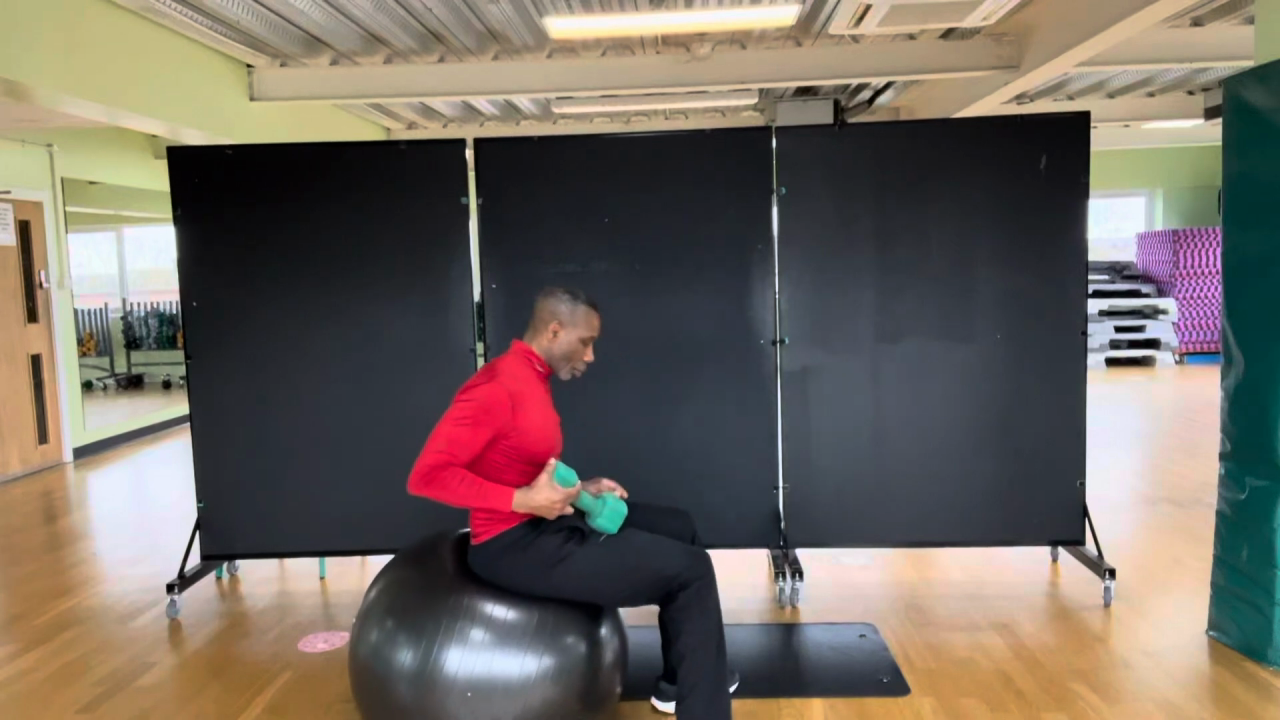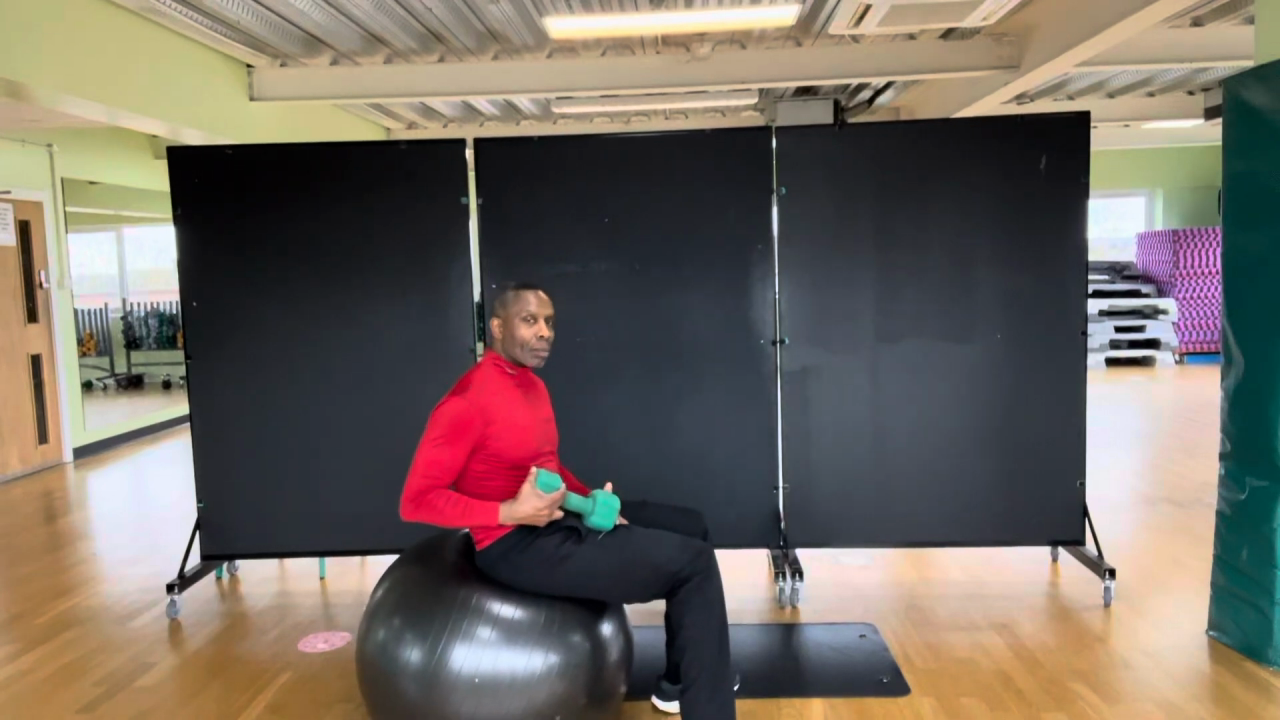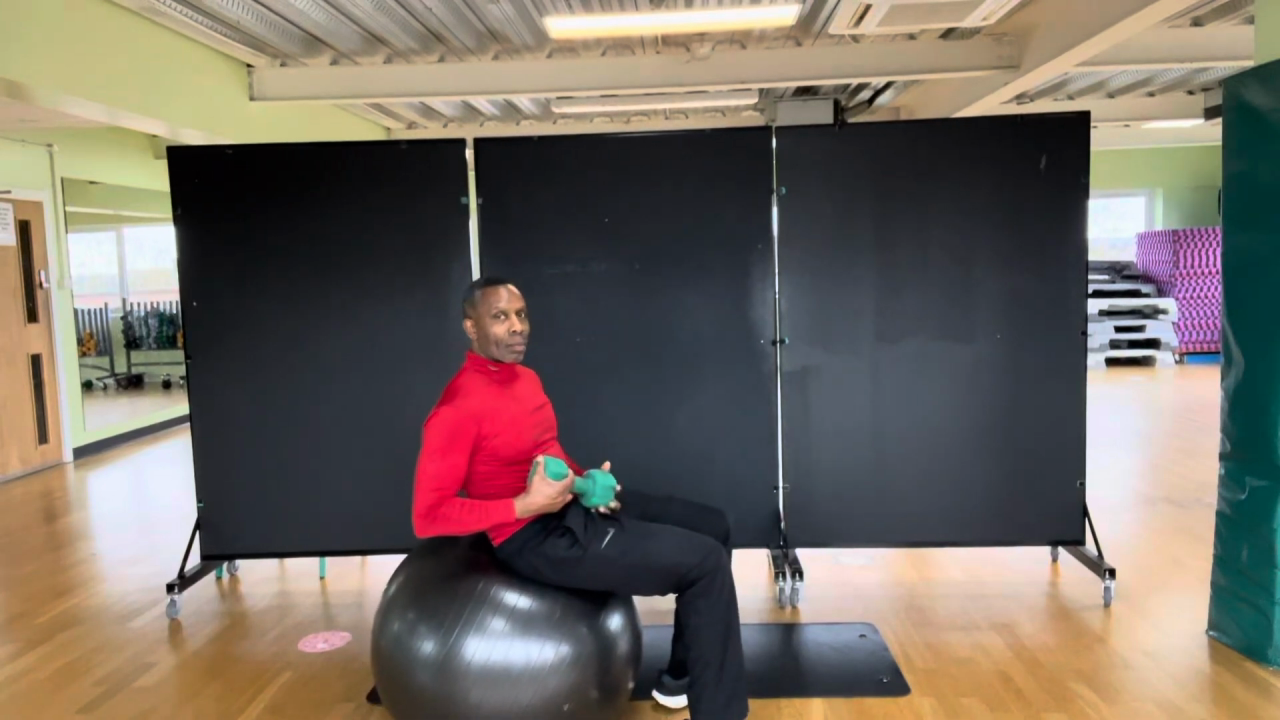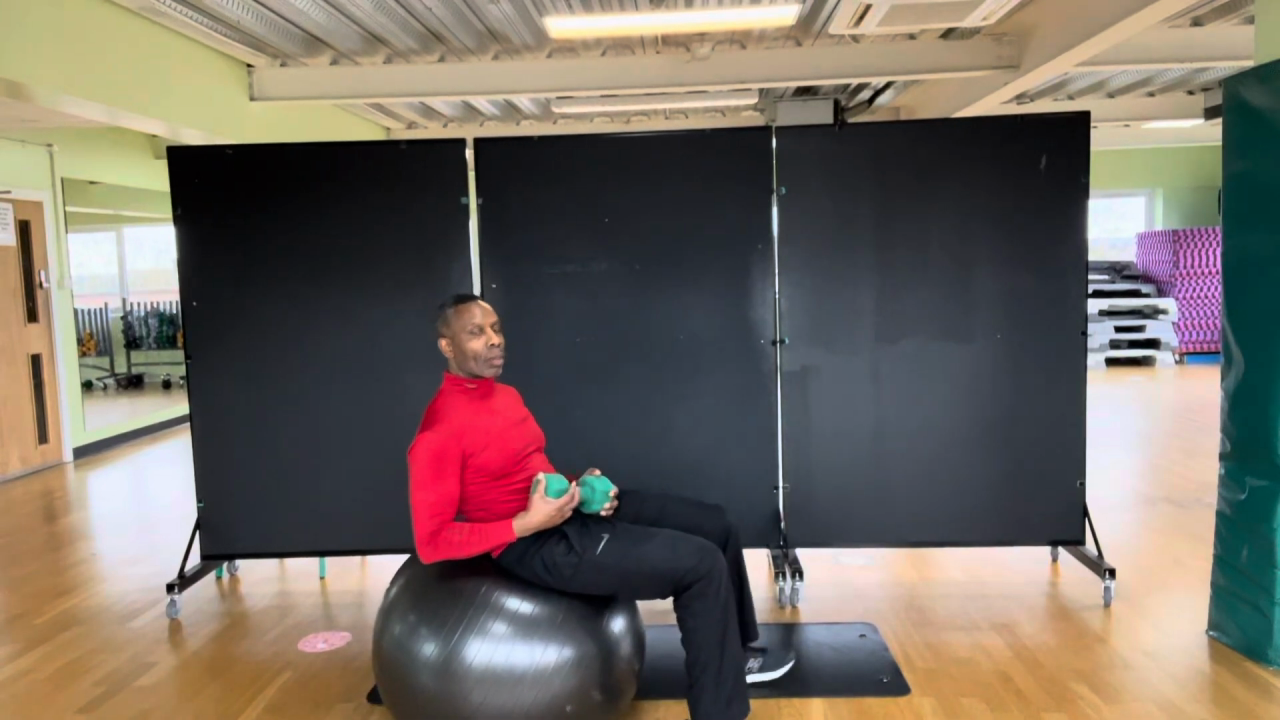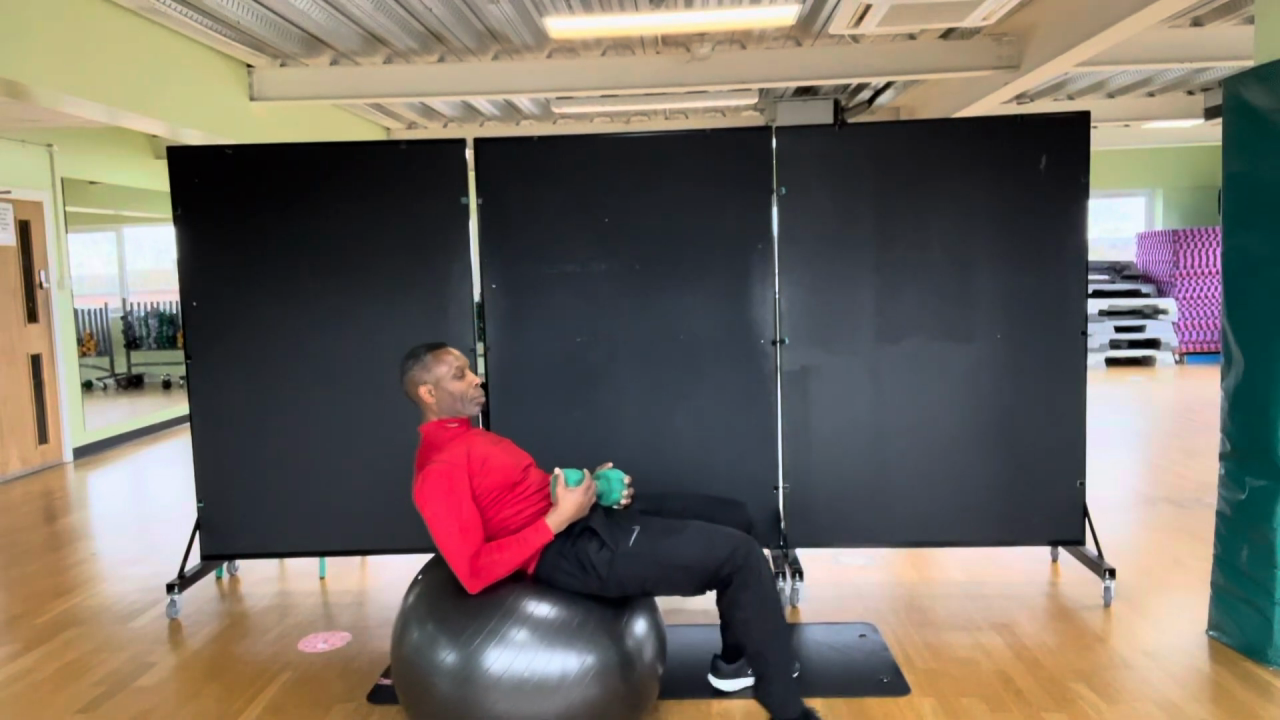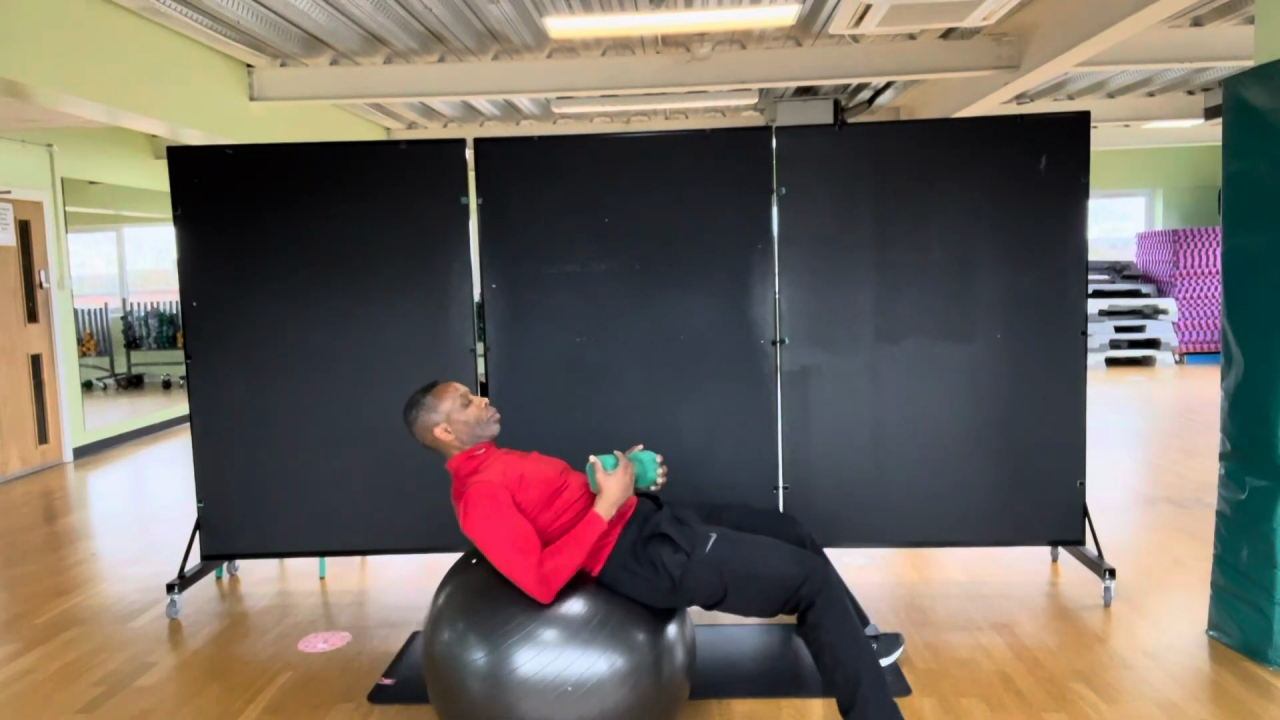
dt=0.5s
person 1, frame 1
left shoulder: (531, 381)
right shoulder: (499, 388)
right elbow: (427, 476)
left wrist: (582, 490)
right wrist: (524, 500)
left hip: (545, 522)
right hip: (516, 546)
left knee: (678, 529)
right knee: (691, 570)
left ankle: (681, 680)
person 1, frame 2
left shoulder: (532, 386)
right shoulder: (469, 402)
right elbow: (416, 501)
right wrist: (510, 512)
left hip: (560, 519)
right hip: (520, 546)
left knee: (690, 527)
right knee: (693, 564)
left ankle: (682, 680)
person 1, frame 3
left shoulder: (526, 379)
right shoulder: (458, 409)
right elbow: (429, 515)
right wrist: (526, 505)
left hip: (578, 507)
right hip: (538, 537)
left knee: (712, 526)
right knee: (705, 562)
left ankle: (681, 674)
person 1, frame 4
left shoulder: (505, 395)
right shoulder: (440, 432)
right elbow: (431, 542)
left wrist: (584, 486)
right wrist: (527, 523)
left hip: (571, 511)
right hip: (540, 547)
left knee: (712, 524)
right knee: (701, 565)
left ankle: (736, 651)
person 1, frame 5
left shoulder: (471, 437)
right shoulder: (438, 470)
right elbow: (474, 572)
left wrist: (594, 488)
right wrist: (561, 516)
left hip: (592, 514)
right hip: (576, 548)
left knee: (730, 516)
right knee: (738, 554)
left ankle: (737, 658)
person 1, frame 6
left shoulder: (492, 464)
right shoulder: (479, 495)
right elbow: (542, 580)
left wrist: (629, 479)
right wrist: (607, 504)
left hip: (648, 516)
right hip: (646, 554)
left knee: (787, 533)
right knee: (810, 580)
left ankle: (850, 642)
